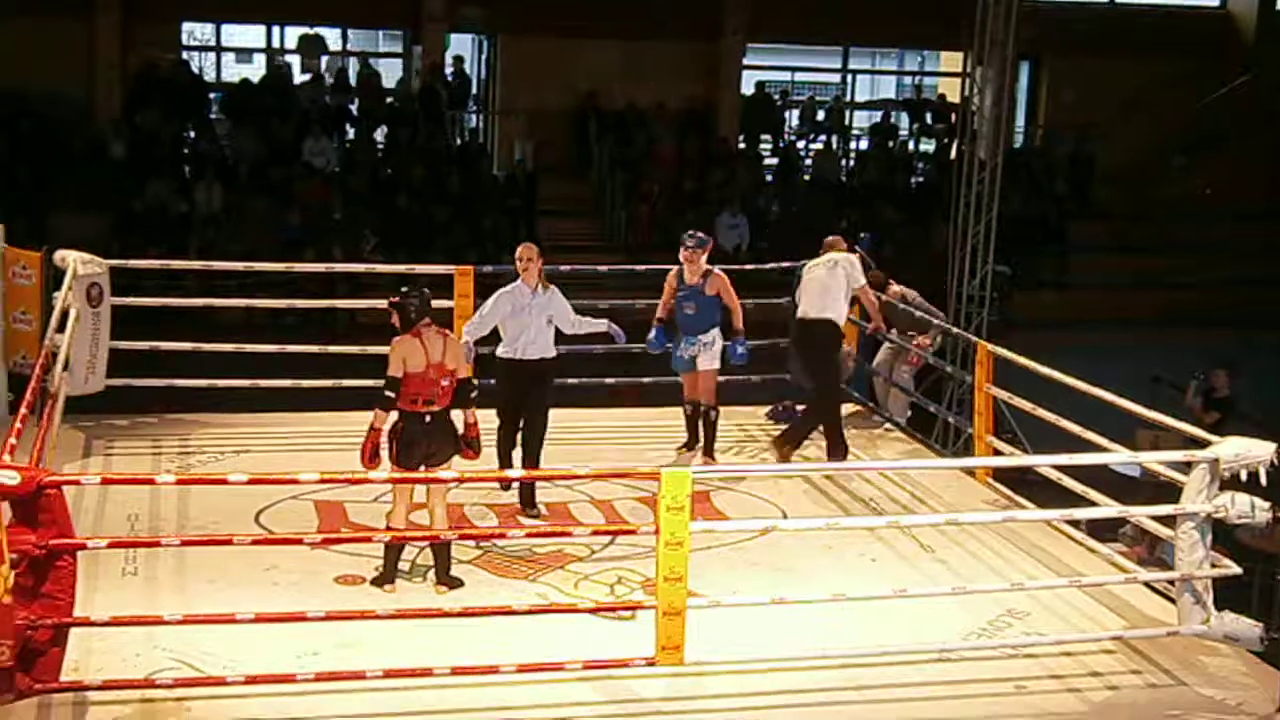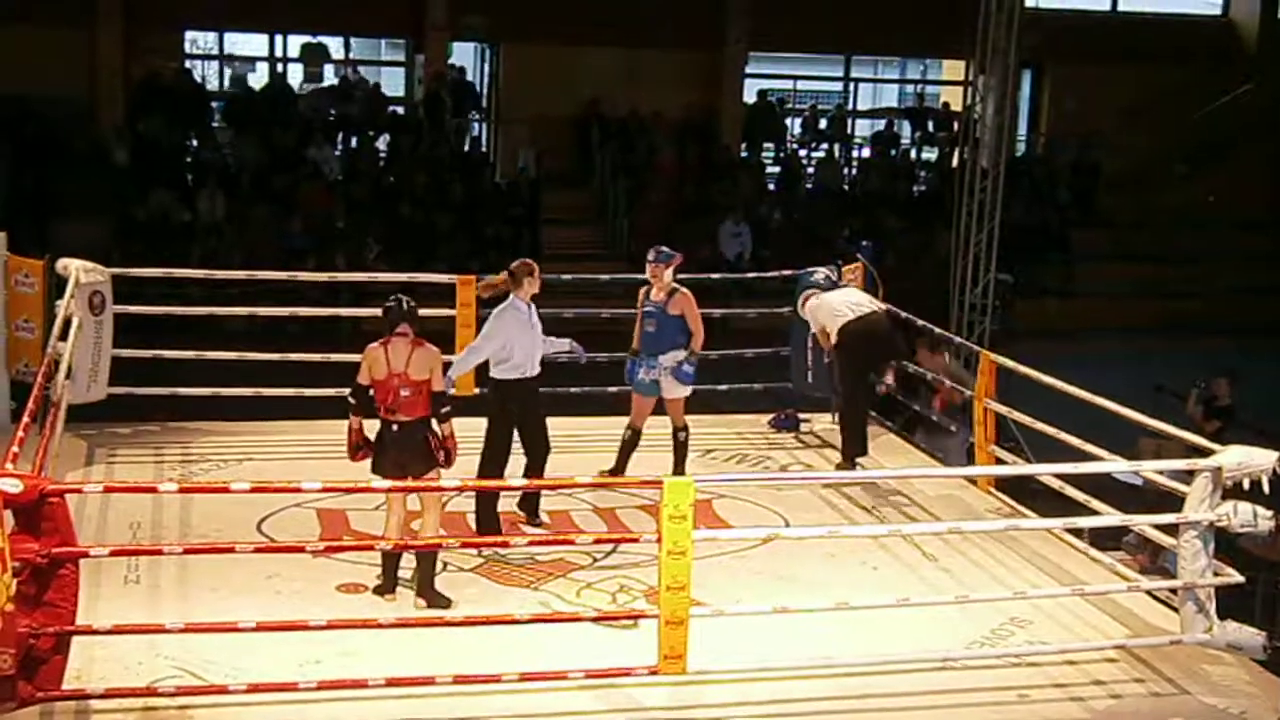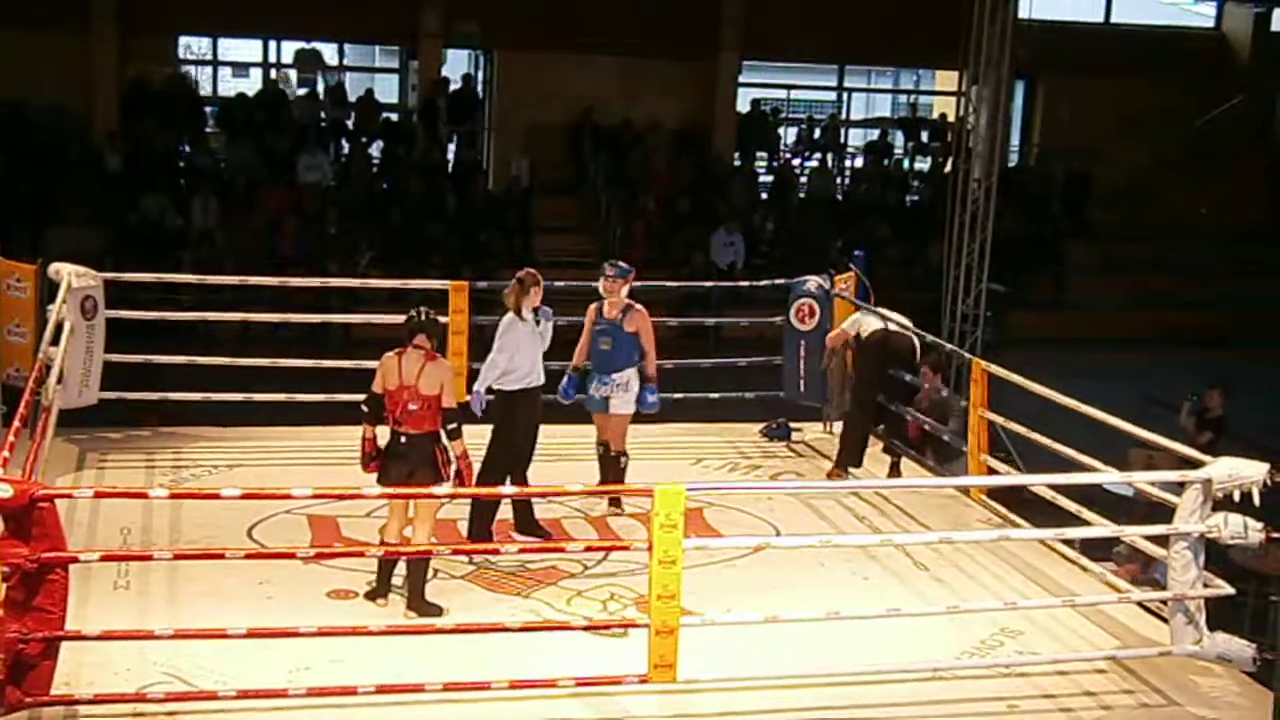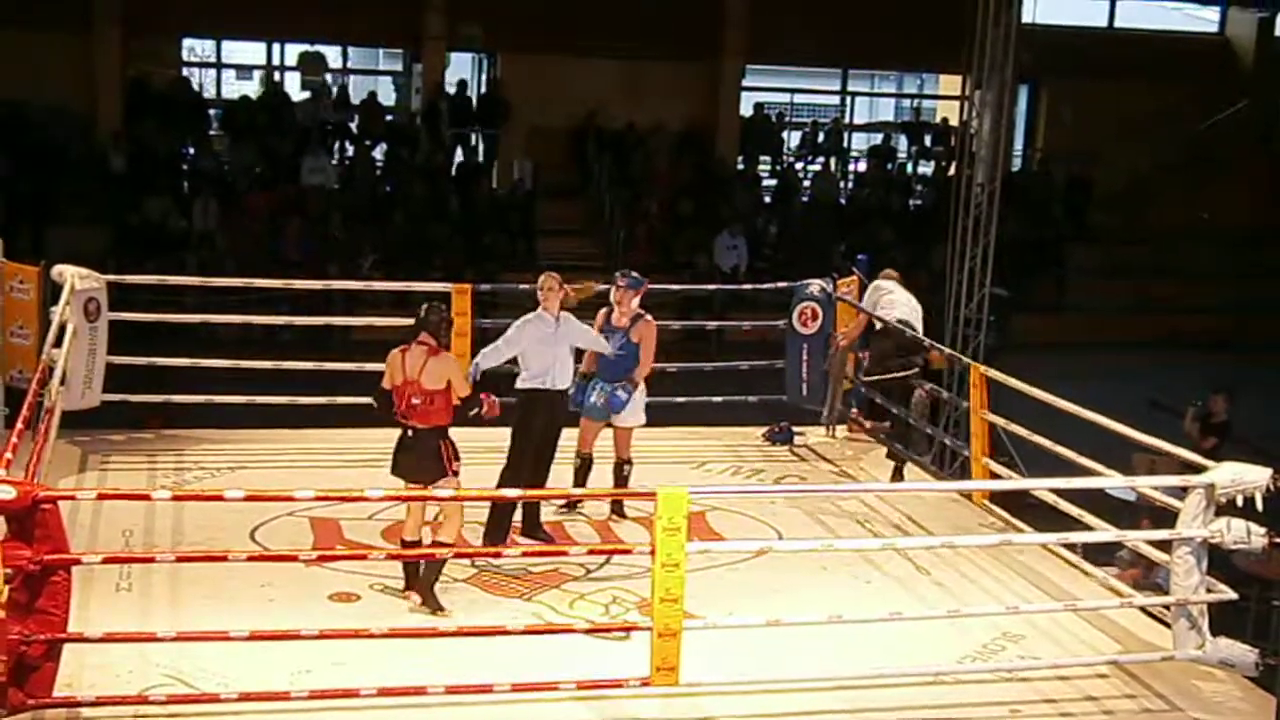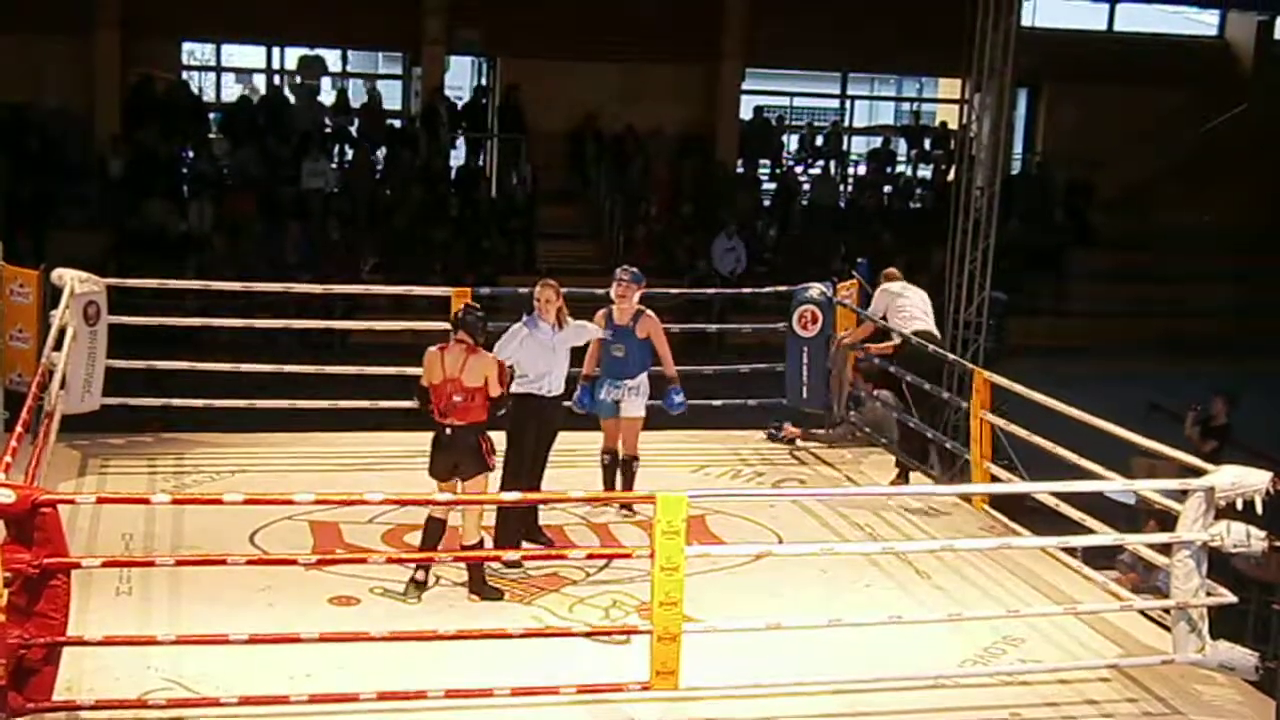
dt=0.7s
person 1, frame 1
left shoulder: (402, 345)
right shoulder: (452, 342)
left elbow: (390, 393)
right elbow: (467, 389)
left wrist: (374, 432)
right wrist: (471, 428)
left hip: (410, 430)
right hip: (441, 428)
left knee: (401, 504)
right knee: (438, 503)
left ankle: (388, 575)
right ankle: (443, 576)
person 1, frame 2
left shoulder: (373, 352)
right shoulder: (430, 353)
left elbow: (358, 397)
right elbow: (441, 401)
left wrist: (355, 432)
right wrist: (448, 438)
left hip: (388, 438)
right hip: (419, 438)
left knee: (395, 511)
right knee: (431, 513)
left ankle: (388, 583)
right ankle: (425, 590)
person 1, frame 3
left shoulder: (388, 361)
right shoulder: (442, 369)
left elbow: (372, 406)
right elbow: (450, 419)
left wrist: (369, 442)
right wrist: (462, 459)
left hip: (396, 449)
right hip: (426, 451)
left knee: (395, 519)
right knee: (423, 526)
left ankle: (381, 588)
right ankle: (415, 600)
person 1, frame 4
left shoulder: (396, 357)
right shoulder: (447, 362)
left elbow: (383, 402)
right elbow: (469, 404)
right wrist: (487, 405)
left hip: (407, 443)
right hip: (435, 445)
left knee: (414, 513)
right knee: (452, 518)
left ankle: (411, 584)
right ankle: (423, 589)
person 1, frame 5
left shoulder: (432, 355)
right shoulder: (485, 361)
left elbow: (423, 399)
right elbow: (496, 405)
right wrist: (498, 382)
left hip: (443, 440)
right hip: (472, 442)
left knee: (442, 504)
right knee: (472, 516)
left ankle: (420, 571)
right ankle: (477, 585)
person 2, frame 1
left shoulder: (551, 295)
right shoulder: (505, 296)
left elbow: (571, 323)
right elbow: (478, 323)
left wrist: (605, 325)
right wrist: (467, 341)
left hip: (541, 368)
right hip: (510, 367)
left knee: (534, 433)
right knee: (508, 426)
left ankle: (528, 497)
right ankle: (505, 469)
person 2, frame 2
left shoulder: (530, 311)
right shoulder: (504, 315)
right elbow: (479, 348)
left wrist: (566, 345)
right wrist: (452, 374)
left hip: (530, 386)
right hip: (506, 388)
left knee: (539, 449)
right knee: (496, 457)
left ankle: (529, 505)
right ankle: (487, 525)
person 2, frame 3
left shoulder: (529, 321)
right shoulder: (512, 323)
left elbow: (541, 345)
right elbow: (496, 360)
left wrist: (547, 322)
right wrist: (479, 388)
left hip: (530, 397)
right hip: (512, 398)
left knee: (521, 464)
right knee: (496, 466)
left ankle: (525, 520)
right ankle: (479, 533)
person 2, frame 4
left shoulder: (569, 323)
right shoulder: (527, 325)
left elbow: (589, 338)
right elbow: (501, 350)
left wrist: (610, 349)
right wrist: (480, 362)
left hip: (558, 398)
right hip: (532, 397)
left knee: (542, 463)
right knee: (518, 465)
left ankle: (531, 524)
right ankle: (494, 535)
person 2, frame 5
left shoulder: (567, 329)
right shoulder: (525, 331)
left elbow: (586, 329)
right elbow: (500, 356)
left wrist: (601, 333)
right wrist: (523, 328)
left hip: (552, 403)
right hip: (525, 403)
left knee: (536, 468)
right knee: (515, 473)
left ankle: (529, 527)
right ankle: (505, 543)
person 3, frame 1
left shoulder: (715, 277)
right shoulder: (675, 275)
left elbow: (734, 306)
right elbow: (665, 302)
left wrist: (739, 336)
right wrist: (658, 324)
left hip: (708, 339)
right hip: (684, 339)
left knee: (707, 396)
right knee: (689, 393)
left ankle: (709, 448)
right ankle: (693, 439)
person 3, frame 2
left shoulder: (681, 296)
right shoulder: (644, 293)
left elbow: (697, 331)
left wrist: (691, 359)
right wrist: (634, 355)
left hip: (672, 362)
right hip: (647, 362)
left knee: (676, 418)
right knee: (636, 419)
left ankle: (679, 470)
right ankle: (618, 469)
person 3, frame 3
left shoulder: (636, 314)
right shoulder: (594, 309)
left elbow: (649, 351)
right elbow: (585, 343)
left wrist: (651, 383)
right wrist: (573, 373)
left hip: (623, 380)
right hip: (598, 378)
left knee: (617, 441)
right knee: (602, 435)
left ankle: (615, 496)
right ankle: (605, 482)
person 3, frame 4
left shoulder: (645, 324)
right shoulder: (604, 315)
left elbow: (646, 363)
right elbow: (593, 350)
left wrist: (628, 387)
right wrist: (582, 380)
left hip: (625, 390)
right hip: (599, 386)
left knee: (622, 449)
right knee: (584, 443)
left ankle: (617, 503)
right ankle: (577, 495)
person 3, frame 5
left shoulder: (647, 320)
right shoulder: (603, 316)
left elbow: (664, 354)
right elbow: (594, 351)
left wrist: (673, 385)
right wrist: (584, 384)
left hip: (634, 385)
right hip: (607, 384)
left knee: (629, 445)
right knee: (609, 443)
left ankle: (627, 498)
right ankle: (608, 493)
person 4, frame 1
left shoulder: (810, 267)
right shoulder: (848, 260)
right elbow: (869, 300)
right wrist: (878, 323)
left hip: (801, 329)
right hip: (824, 331)
left knee: (828, 392)
right knee: (825, 397)
left ankle: (837, 449)
right ankle: (787, 440)
person 4, frame 2
left shoulder: (811, 305)
right shoulder: (851, 291)
left elbow: (826, 345)
right elbow: (883, 309)
left wrist: (838, 350)
left hip: (851, 334)
right hip: (879, 324)
left knee: (851, 396)
left ankle: (849, 457)
person 4, frame 3
left shoulder: (867, 313)
right shoulder: (906, 323)
left elbow: (832, 340)
right elbow: (916, 354)
left hip: (876, 342)
right hip: (907, 345)
left knee: (860, 406)
left ankle: (842, 465)
right ankle: (895, 464)
person 4, frame 4
left shoulder: (878, 286)
right shoulder: (914, 301)
left elbow: (861, 322)
left wrist: (846, 341)
right wrist: (873, 353)
left hip: (891, 333)
right hip: (912, 342)
left knee: (870, 377)
right knee: (900, 409)
left ankle: (920, 363)
right ankle: (898, 469)
person 4, frame 5
left shoulder: (886, 289)
right shoulder: (920, 293)
left elbow: (869, 326)
left wrist: (850, 339)
right wrist: (875, 349)
left hip: (913, 350)
right hip: (934, 346)
left knee: (916, 411)
right ankle: (904, 471)
